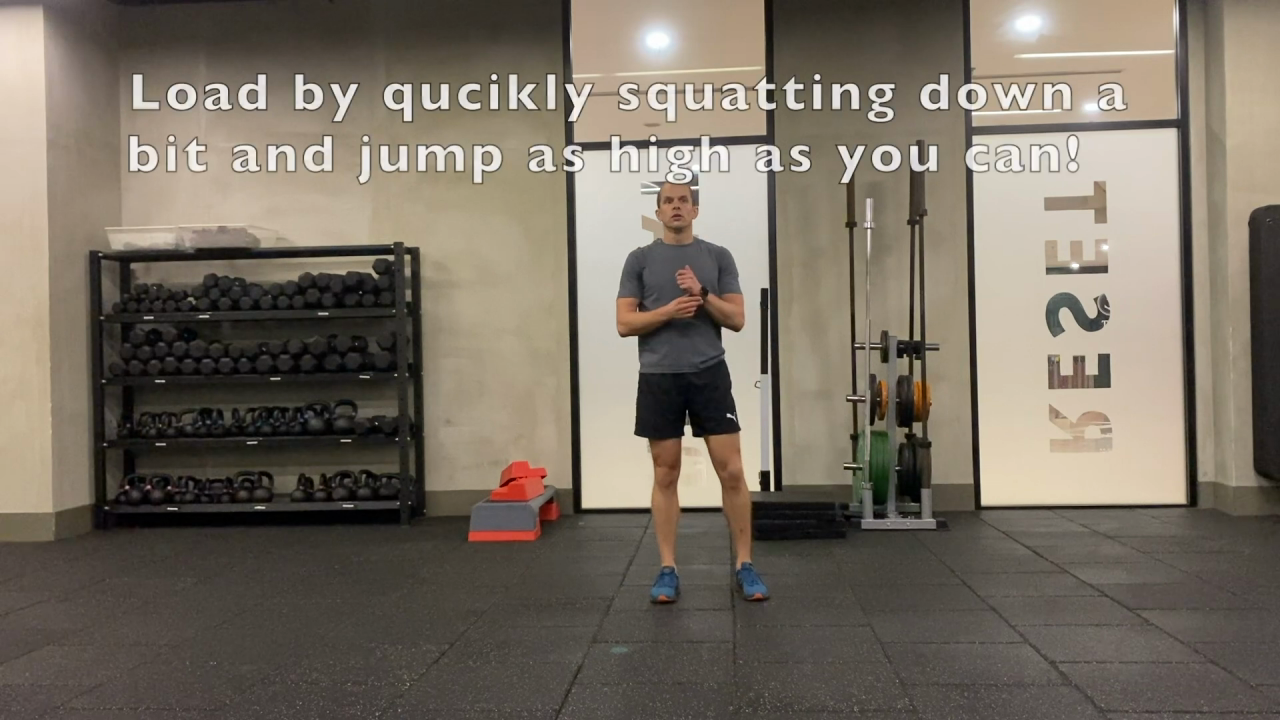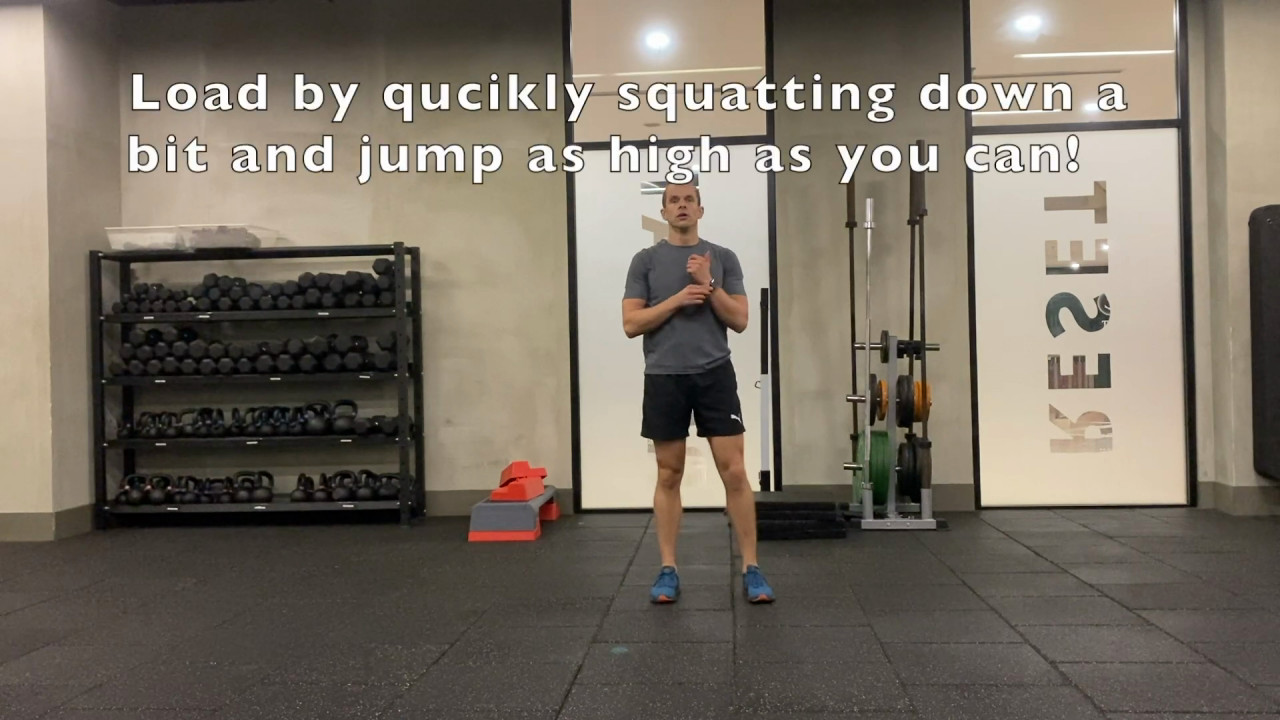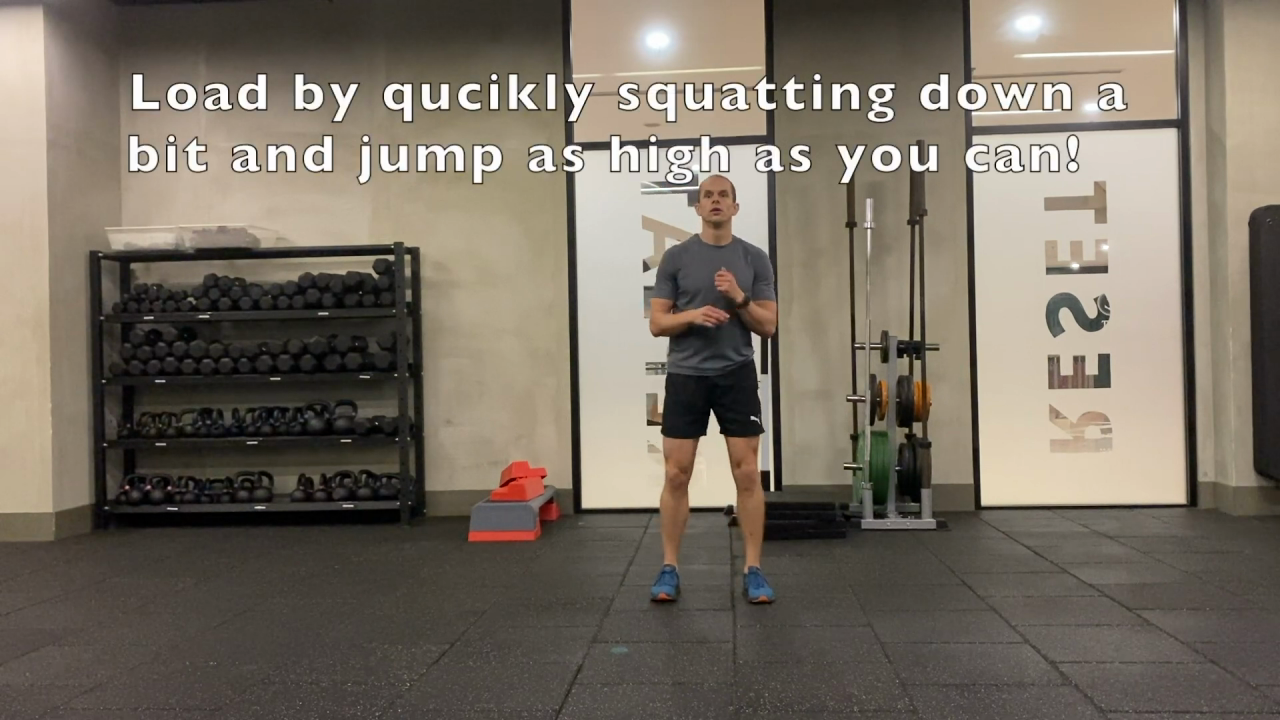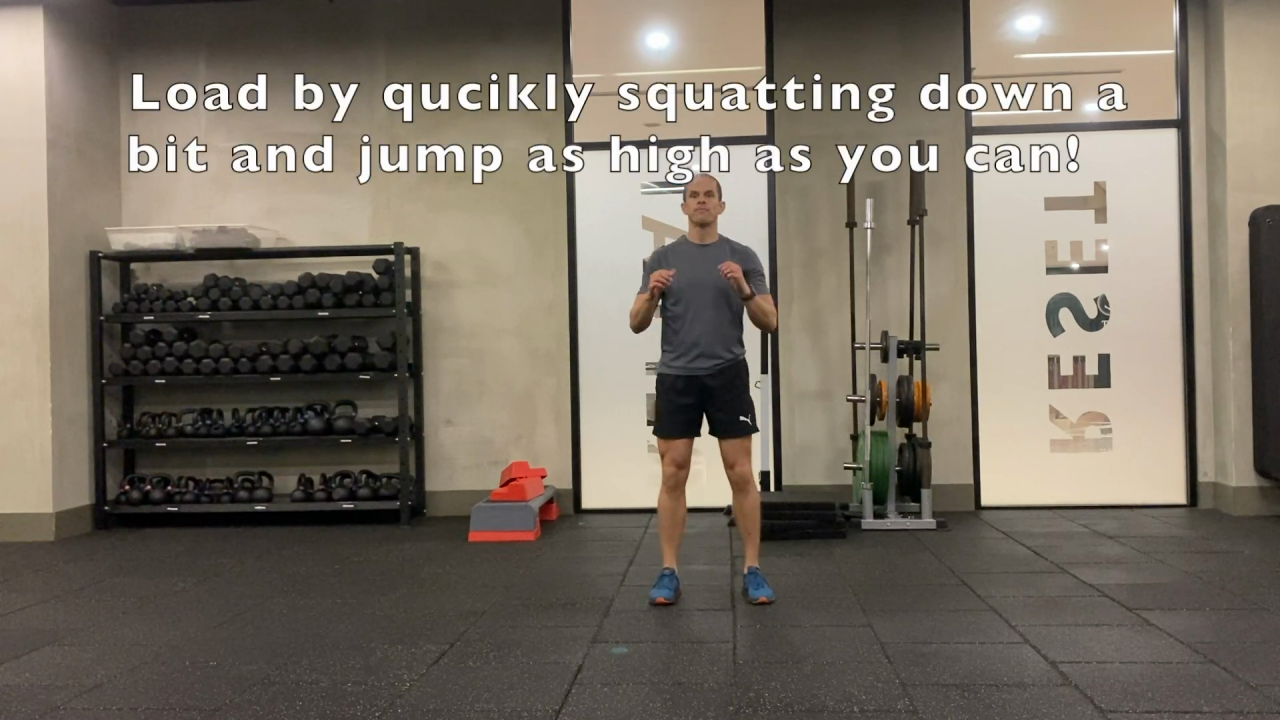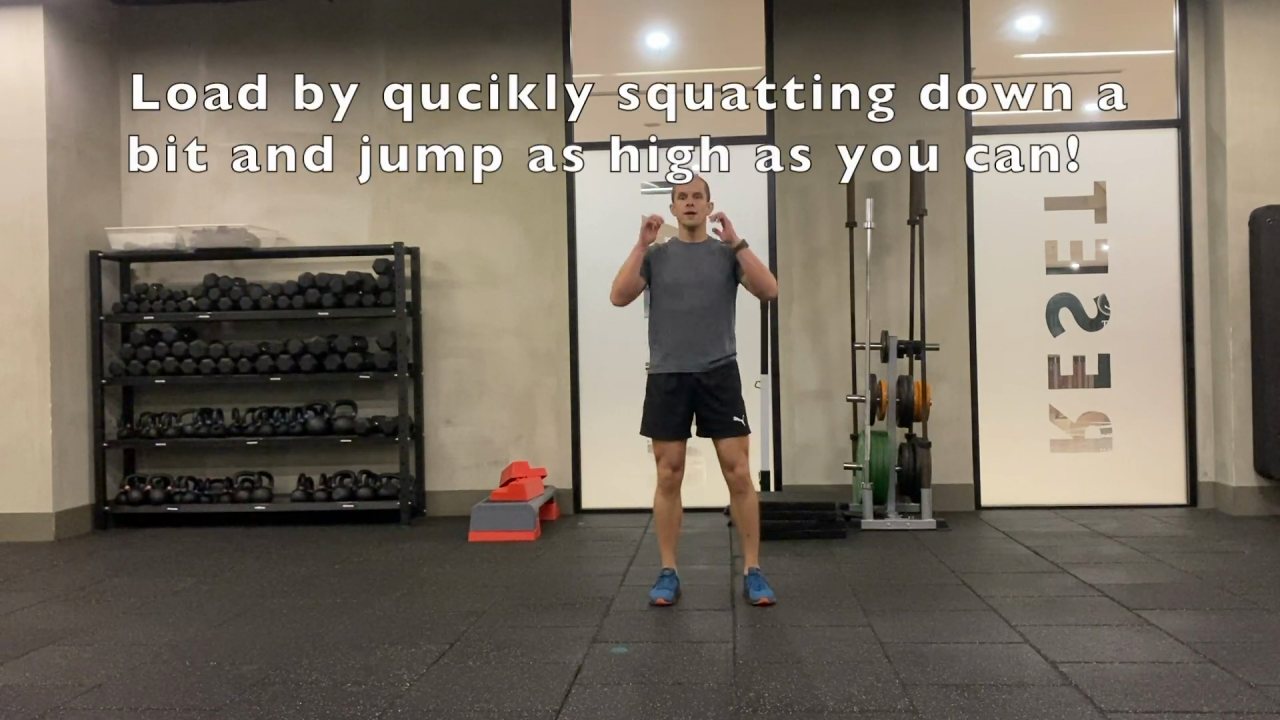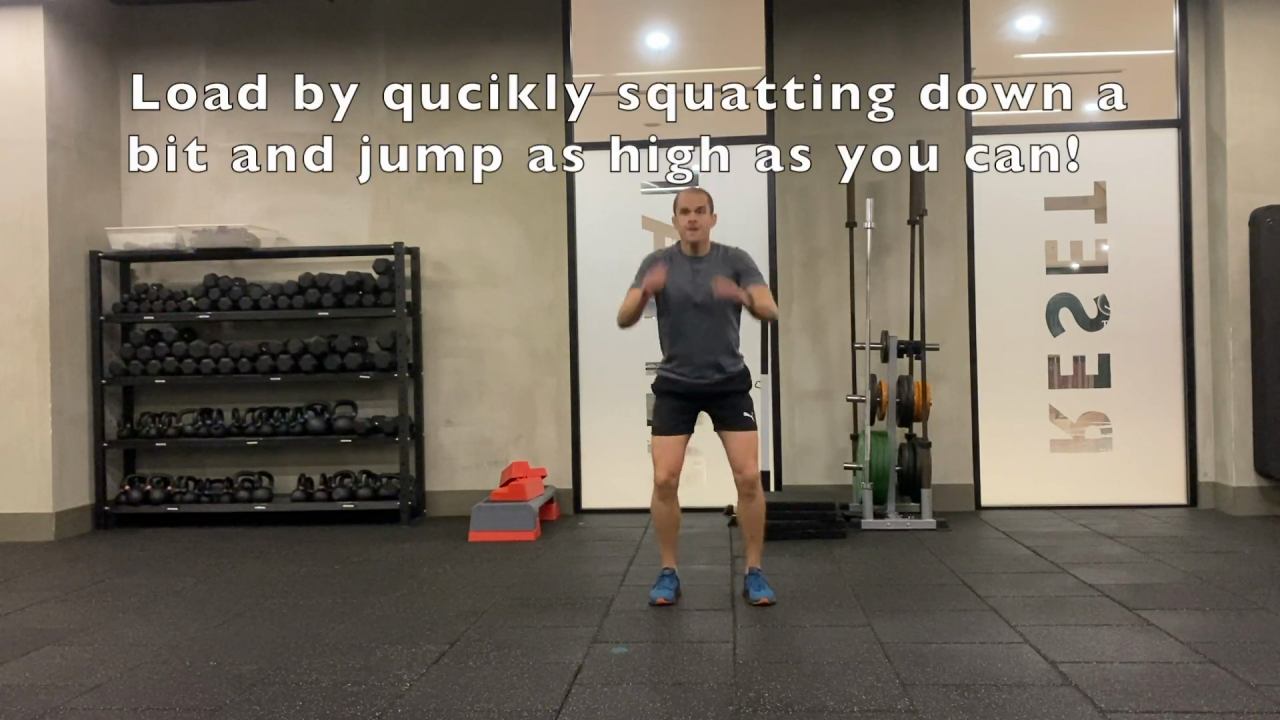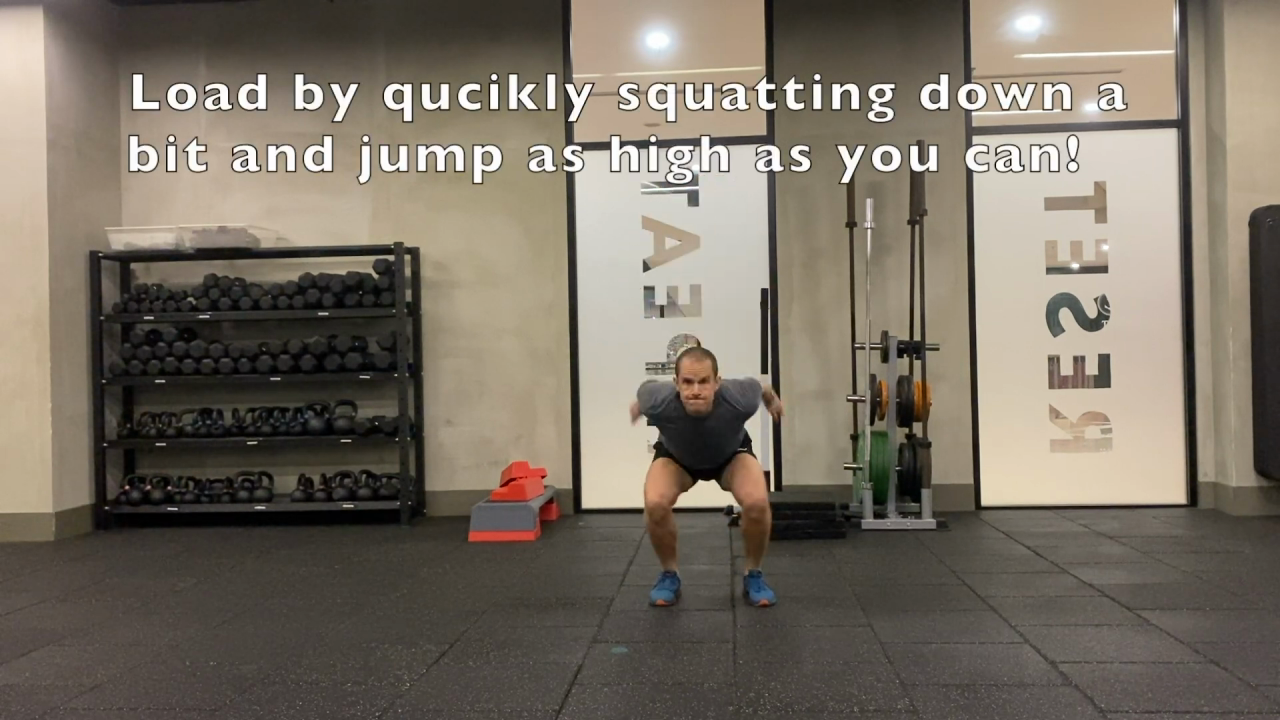
dt=0.4s
person 1, frame 1
left shoulder: (718, 257)
right shoulder: (640, 259)
left elbow: (737, 318)
right elbow: (624, 323)
left wrist: (701, 294)
right wrist: (668, 310)
left hip: (709, 374)
right hip: (659, 378)
left knee: (731, 472)
right knee: (665, 476)
left ankle: (744, 564)
right ankle: (668, 569)
person 1, frame 2
left shoulder: (723, 258)
right shoulder: (645, 260)
left elbow: (739, 320)
right elbow: (632, 323)
left wrist: (708, 284)
right wrist: (678, 297)
left hip: (715, 374)
right hip: (664, 378)
left knee: (734, 473)
right knee: (668, 476)
left ankle: (751, 568)
right ankle: (668, 569)
person 1, frame 3
left shoulder: (755, 258)
right shoulder: (675, 257)
left elbow: (768, 326)
right elbow: (657, 323)
left wrist: (739, 298)
right wrist: (691, 315)
left hip: (737, 376)
right hip: (686, 377)
left knee: (748, 475)
right knee: (676, 476)
left ankle: (752, 569)
right ankle: (669, 568)
person 1, frame 4
left shoulder: (743, 256)
right shoulder: (662, 258)
left elbow: (770, 322)
right elbow: (636, 323)
left wrist: (744, 289)
right wrist: (651, 293)
left hip: (728, 375)
right hip: (676, 377)
left knee: (742, 476)
right knee: (673, 477)
left ankle: (752, 569)
right ankle: (669, 572)
person 1, frame 5
left shoulder: (729, 251)
right shoulder: (654, 255)
left elbow: (769, 290)
right elbow: (619, 297)
left wrist: (736, 241)
right wrist: (642, 243)
left hip: (719, 374)
right hip: (667, 377)
left knee: (739, 476)
right knee: (668, 478)
left ankle: (753, 571)
right ankle: (668, 572)
person 1, frame 6
left shoulder: (735, 260)
right shoulder: (656, 263)
left elbow: (770, 311)
right elbow: (624, 319)
left wrist: (742, 296)
right wrist: (645, 292)
left hip: (728, 381)
right hip: (675, 384)
left knee: (748, 477)
right knee: (664, 480)
left ankle: (754, 571)
right ankle: (668, 572)
person 1, frame 7
left shoulder: (740, 397)
right shoulder: (659, 401)
left elbow: (760, 388)
left wrist: (773, 400)
right wrist: (637, 406)
left hip: (730, 454)
right hip: (676, 457)
left knee: (757, 502)
right knee: (655, 503)
left ankle: (753, 574)
right ankle: (670, 573)
